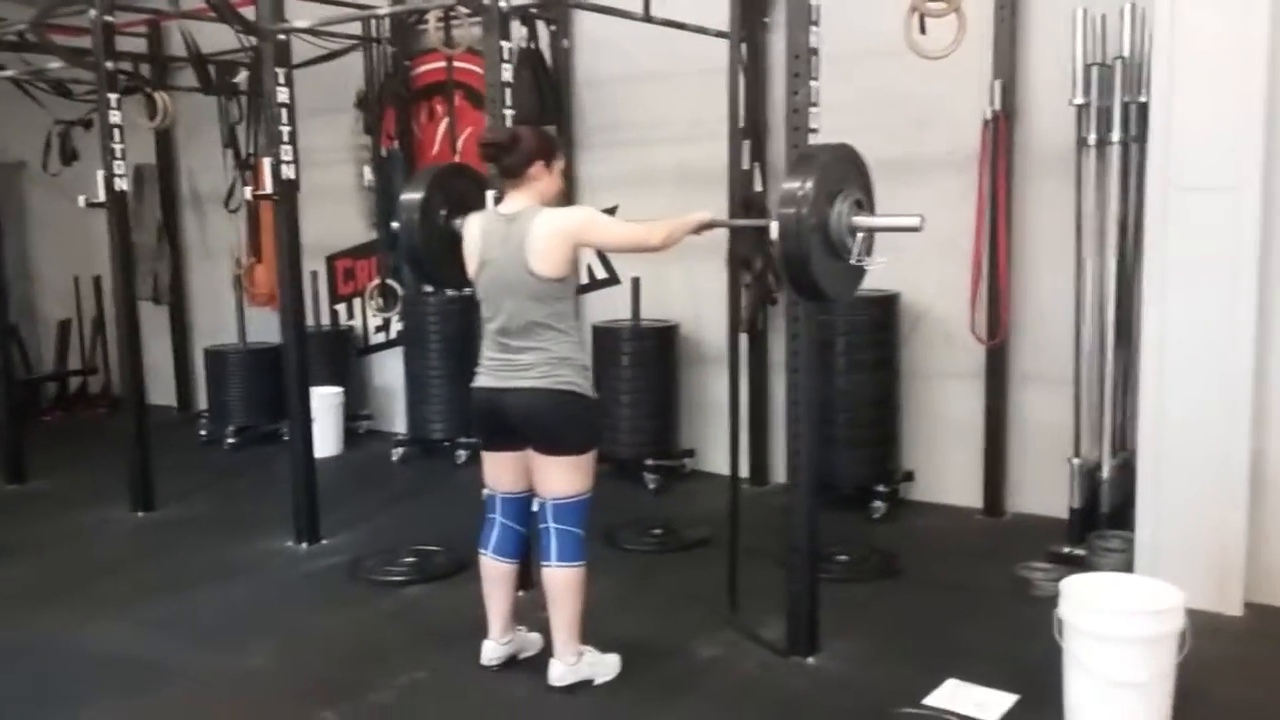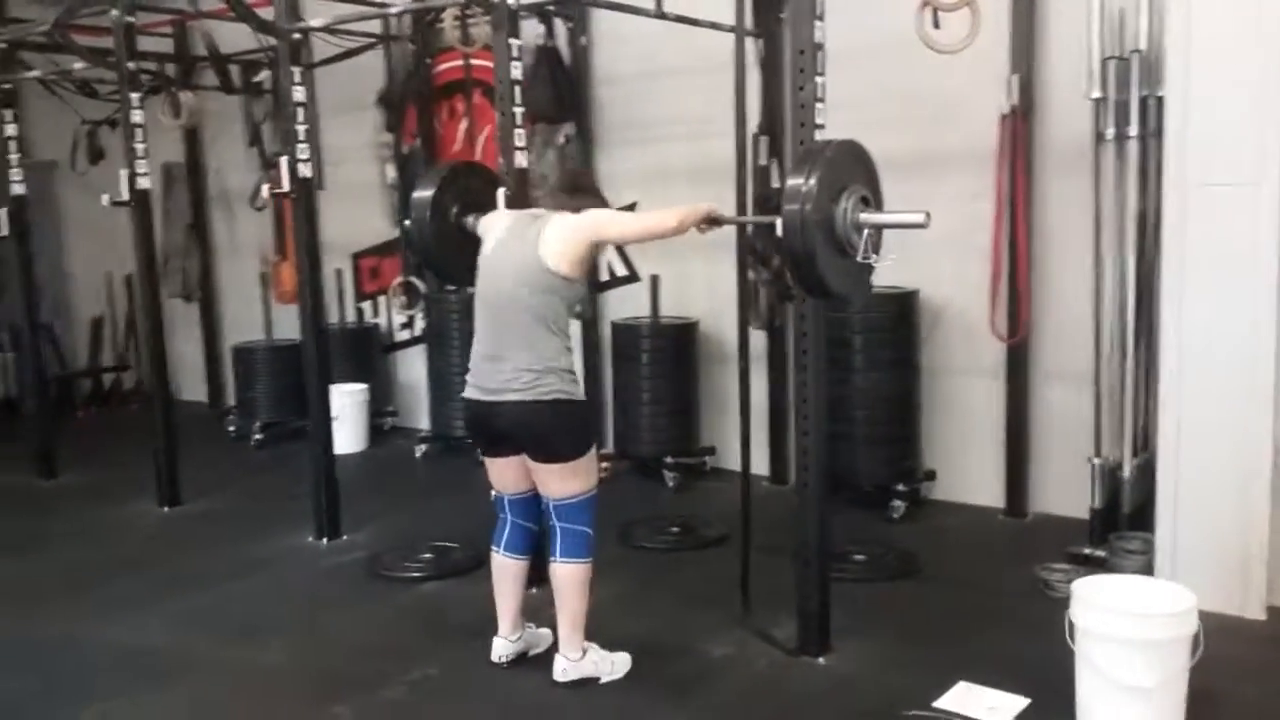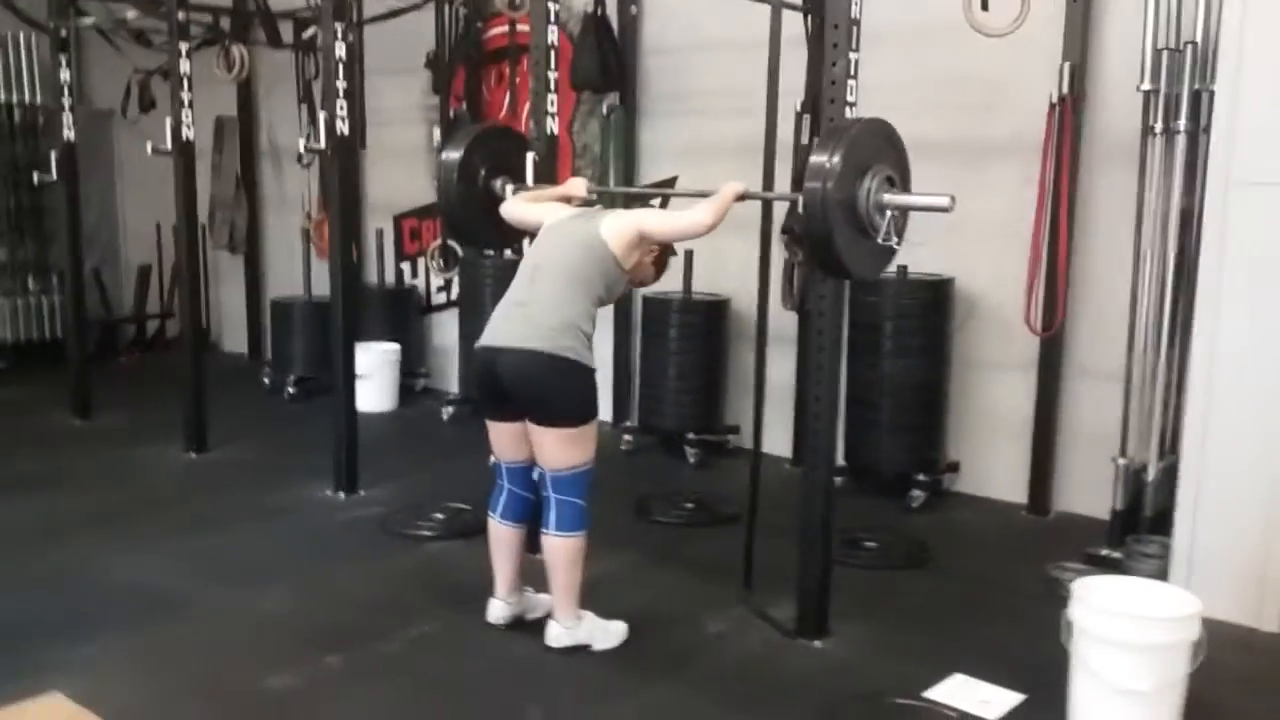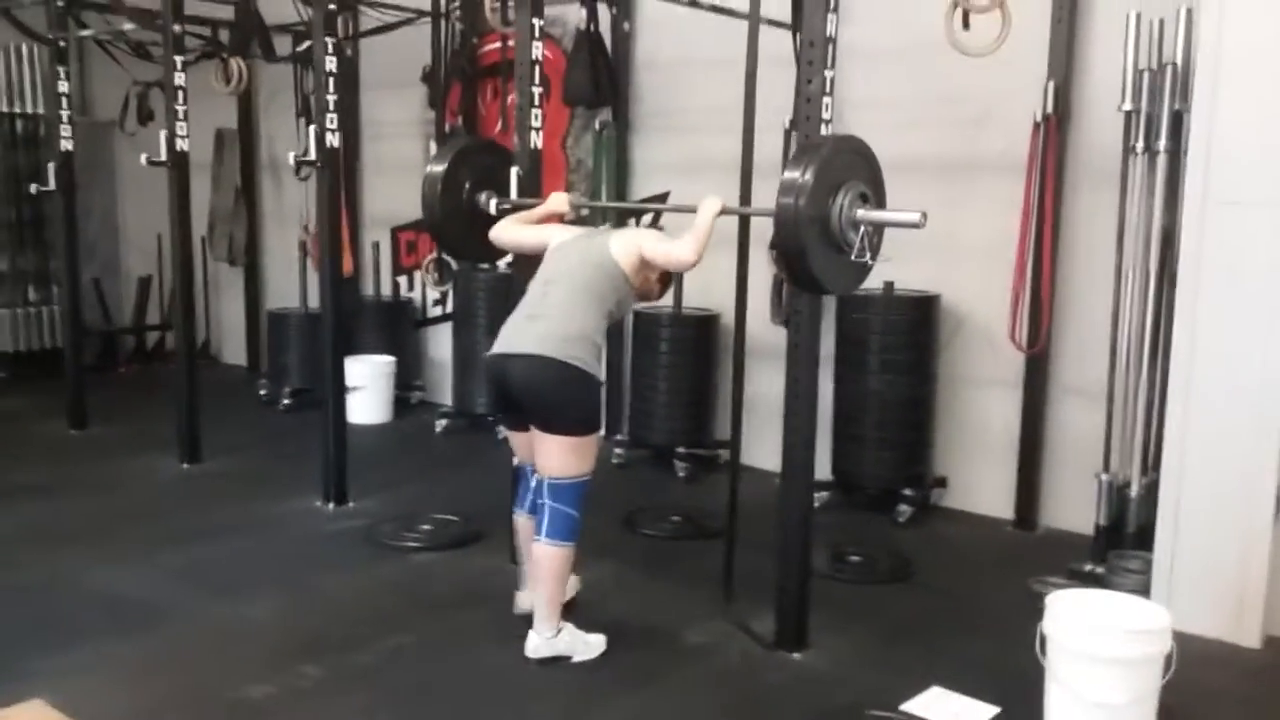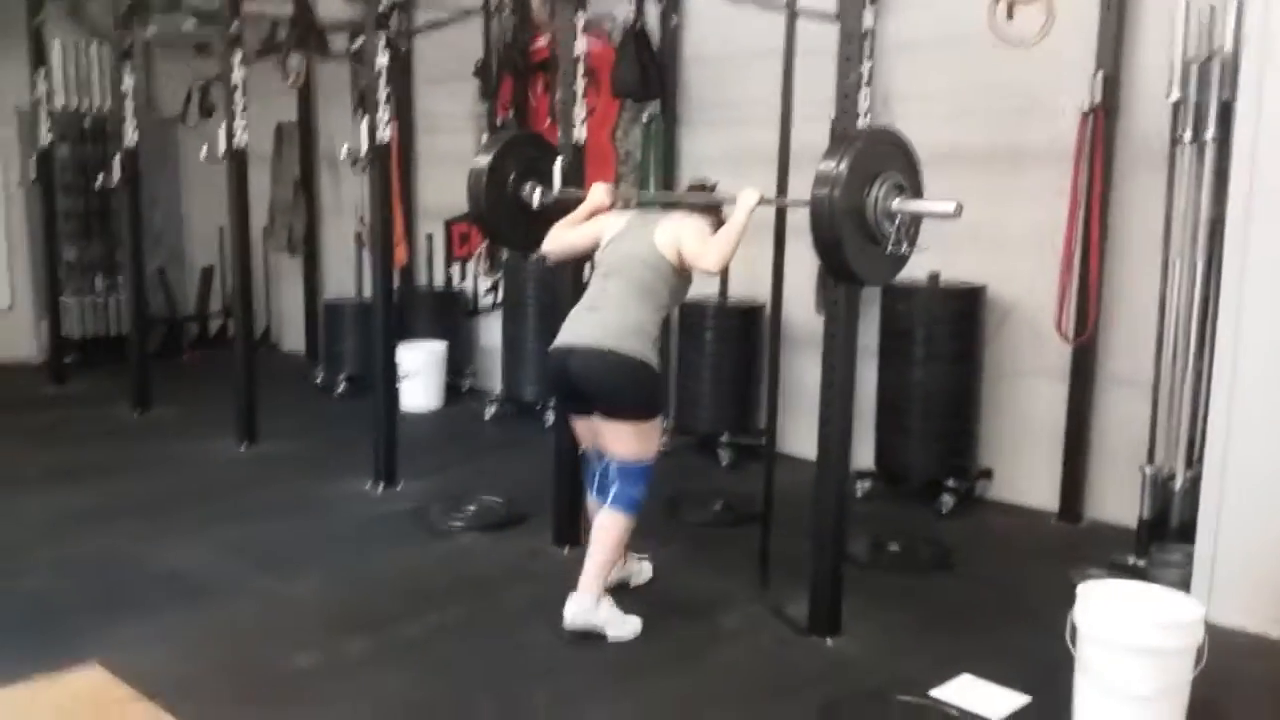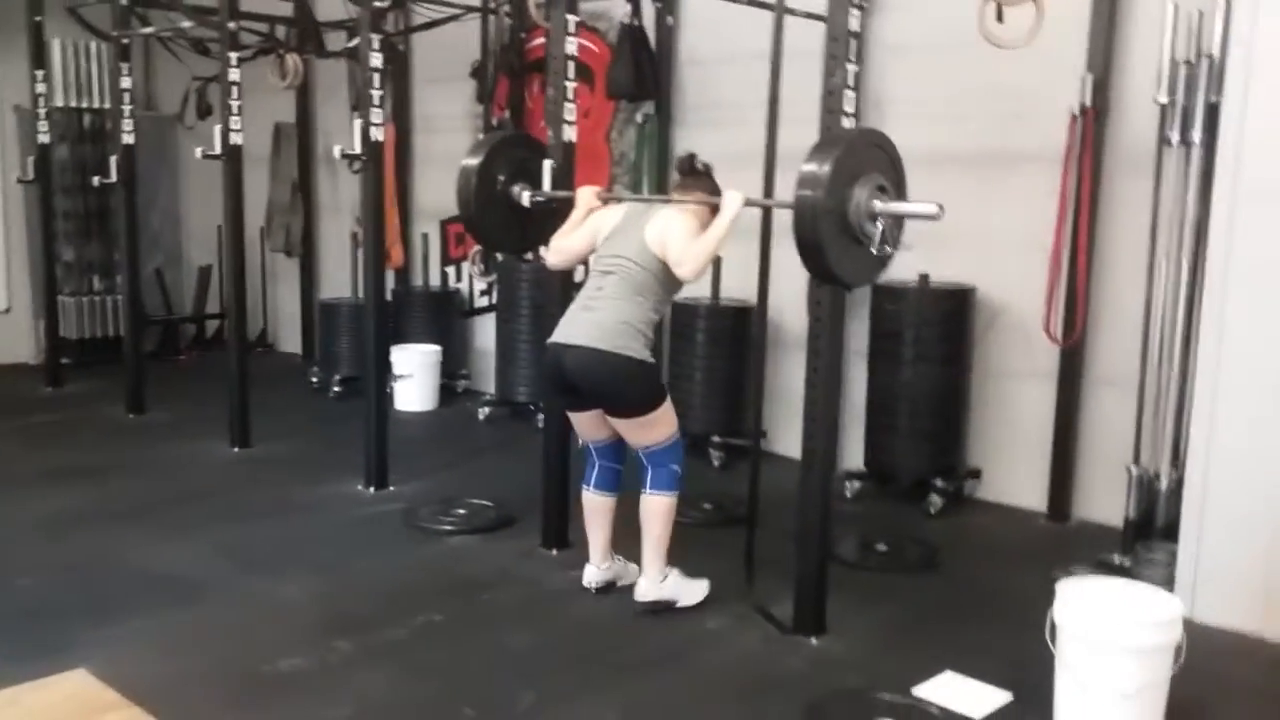
dt=0.3s
person 1, frame 1
left shoulder: (474, 228)
right shoulder: (561, 224)
right elbow: (653, 238)
right wrist: (694, 221)
left hip: (492, 394)
right hip: (554, 397)
left knee: (503, 516)
right knee: (563, 525)
left ankle: (499, 638)
right ankle: (568, 659)
person 1, frame 2
left shoulder: (500, 226)
right shoulder: (577, 226)
right elbow: (665, 222)
right wrist: (701, 213)
left hip: (482, 400)
right hip: (543, 404)
left knee: (514, 518)
right knee: (571, 523)
left ankle: (508, 635)
right ankle: (573, 655)
person 1, frame 3
left shoulder: (564, 216)
right shoulder: (634, 225)
left elbow: (510, 207)
right elbow: (701, 220)
left wrist: (565, 191)
right wrist: (728, 194)
left hip: (492, 352)
right hip: (551, 360)
left knee: (513, 484)
right knee: (565, 493)
left ankle: (506, 598)
right ankle: (567, 621)
person 1, frame 4
left shoulder: (568, 235)
right shoulder: (639, 244)
left elbow: (500, 232)
right elbow: (686, 255)
left wrist: (548, 208)
right wrist: (707, 214)
left hip: (504, 358)
right hip: (558, 369)
left knee: (533, 481)
right knee: (560, 499)
left ankle: (534, 587)
right ankle: (548, 632)
person 1, frame 5
left shoulder: (620, 217)
right shoulder: (690, 227)
left elbow: (551, 247)
right elbow: (711, 260)
left wrist: (590, 204)
right wrist: (742, 211)
left hip: (567, 350)
right hip: (619, 358)
left knee: (602, 466)
right knee: (629, 481)
left ankle: (612, 563)
right ankle: (587, 598)
person 1, frame 6
left shoulder: (612, 213)
right shoulder: (679, 221)
left elbow: (555, 257)
right elbow: (687, 267)
left wrist: (581, 209)
right wrist: (728, 215)
left hip: (563, 349)
right hip: (613, 356)
left knee: (603, 458)
right knee: (665, 462)
left ankle: (600, 566)
right ankle: (655, 580)
